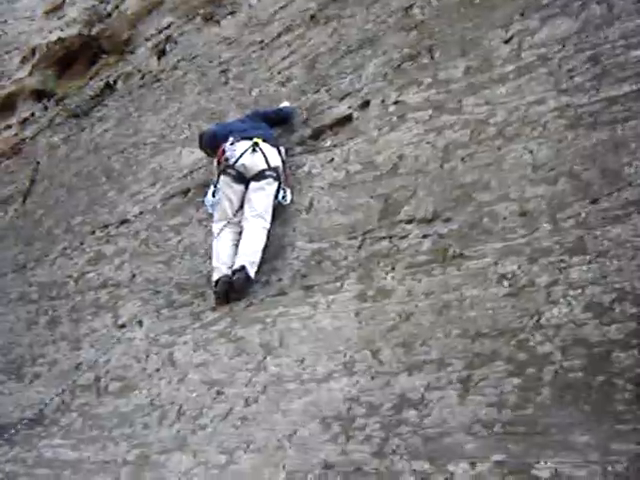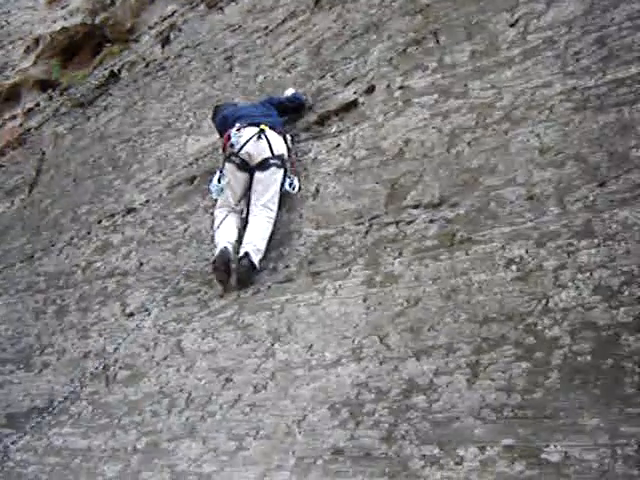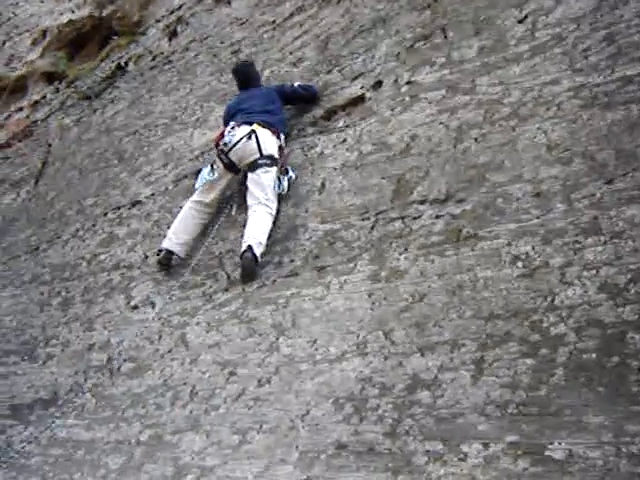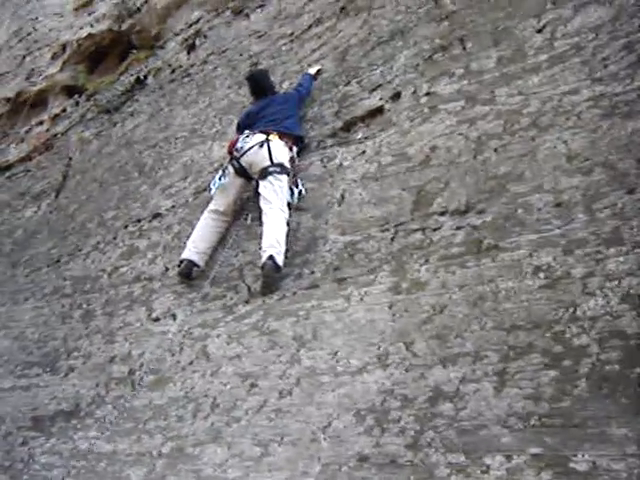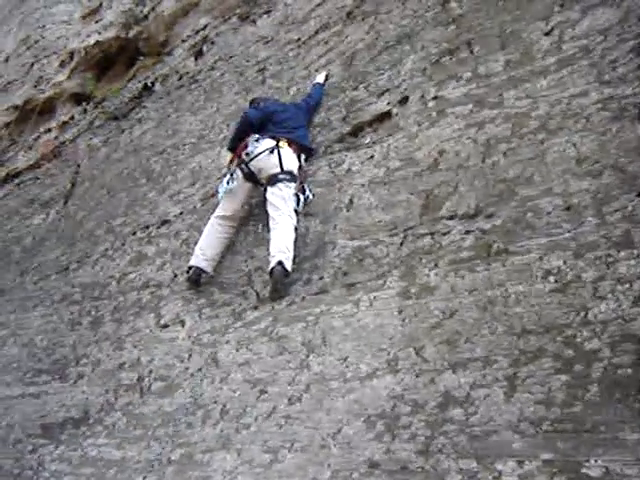
dt=1s
person 1, frame 1
left shoulder: (210, 136)
right shoulder: (252, 118)
right elbow: (286, 114)
right wrist: (285, 106)
left hip: (235, 155)
right hip: (268, 157)
left knee: (225, 222)
right knee: (256, 220)
left ankle: (221, 275)
right ankle: (243, 270)
person 1, frame 2
left shoulder: (222, 117)
right shoulder: (265, 104)
right elbow: (299, 102)
right wrist: (291, 94)
left hip: (240, 142)
right hip: (273, 144)
left knee: (227, 207)
right knee: (263, 209)
left ankle: (223, 251)
right ankle: (248, 258)
person 1, frame 3
left shoulder: (233, 104)
right shoulder: (275, 91)
right elbow: (312, 94)
right wrist: (297, 88)
left hip: (234, 138)
right hip: (265, 141)
left knee: (203, 199)
right knee: (262, 204)
left ankle: (170, 248)
right ankle: (251, 251)
person 1, frame 4
left shoulder: (250, 112)
right shoulder: (290, 98)
left elbow: (240, 135)
right elbow: (304, 85)
right wrist: (311, 73)
left hip: (248, 147)
right hip: (276, 152)
left knee: (218, 209)
right knee: (275, 210)
left ankle: (190, 259)
right ankle: (271, 260)
person 1, frame 5
left shoulder: (264, 108)
right shoulder: (300, 108)
left elbow: (249, 119)
right elbow: (314, 97)
left wrist: (233, 149)
right wrist: (319, 82)
left hip: (258, 152)
right hip: (285, 159)
left knee: (225, 214)
right knee: (282, 216)
left ankle: (198, 266)
right ankle: (279, 266)
